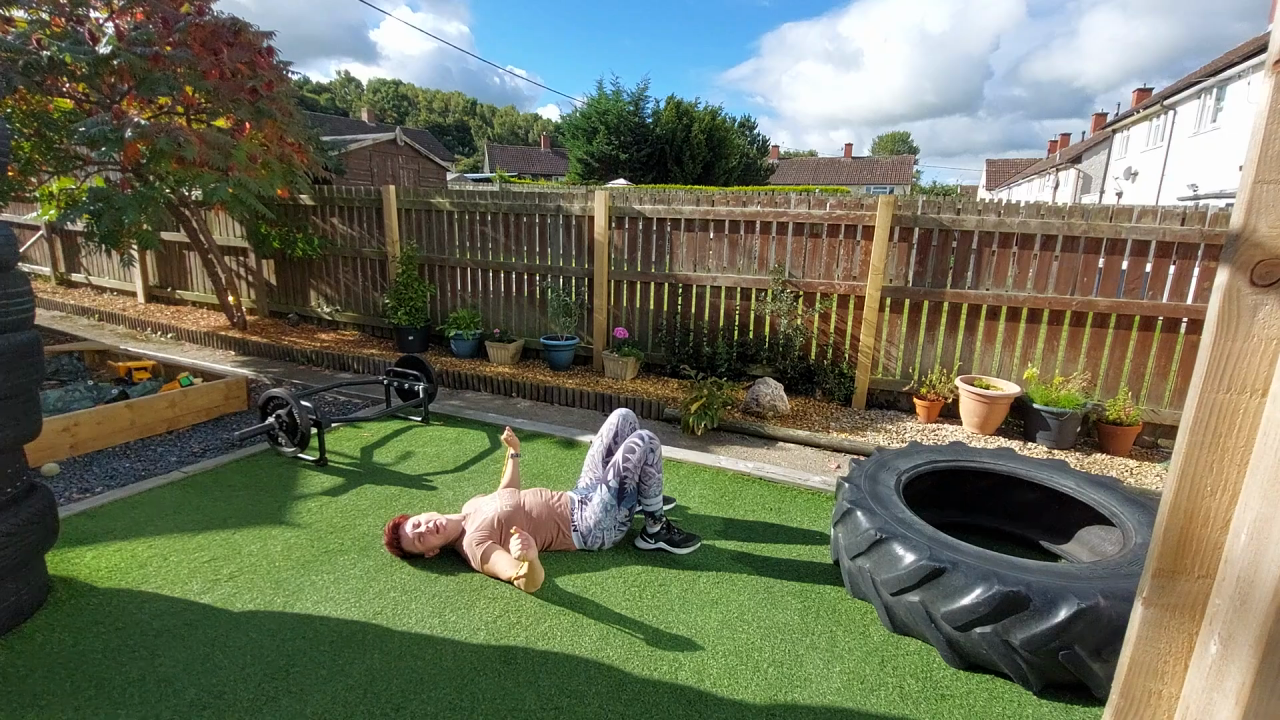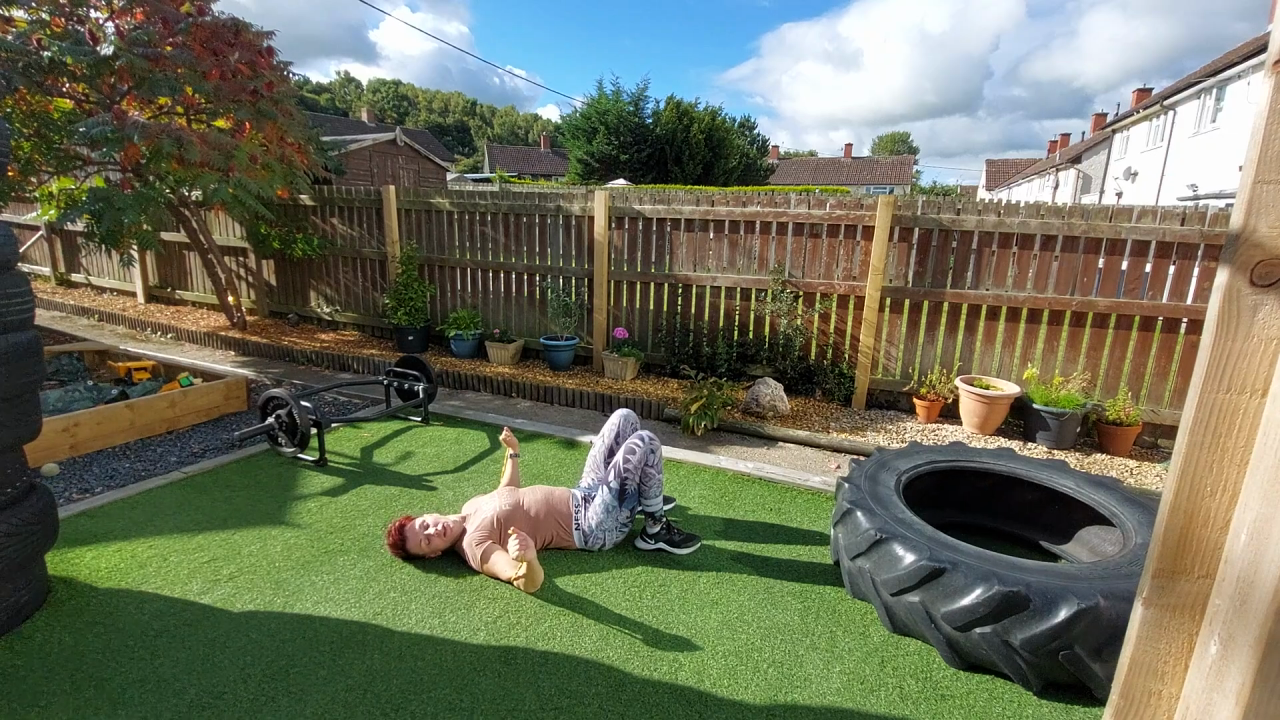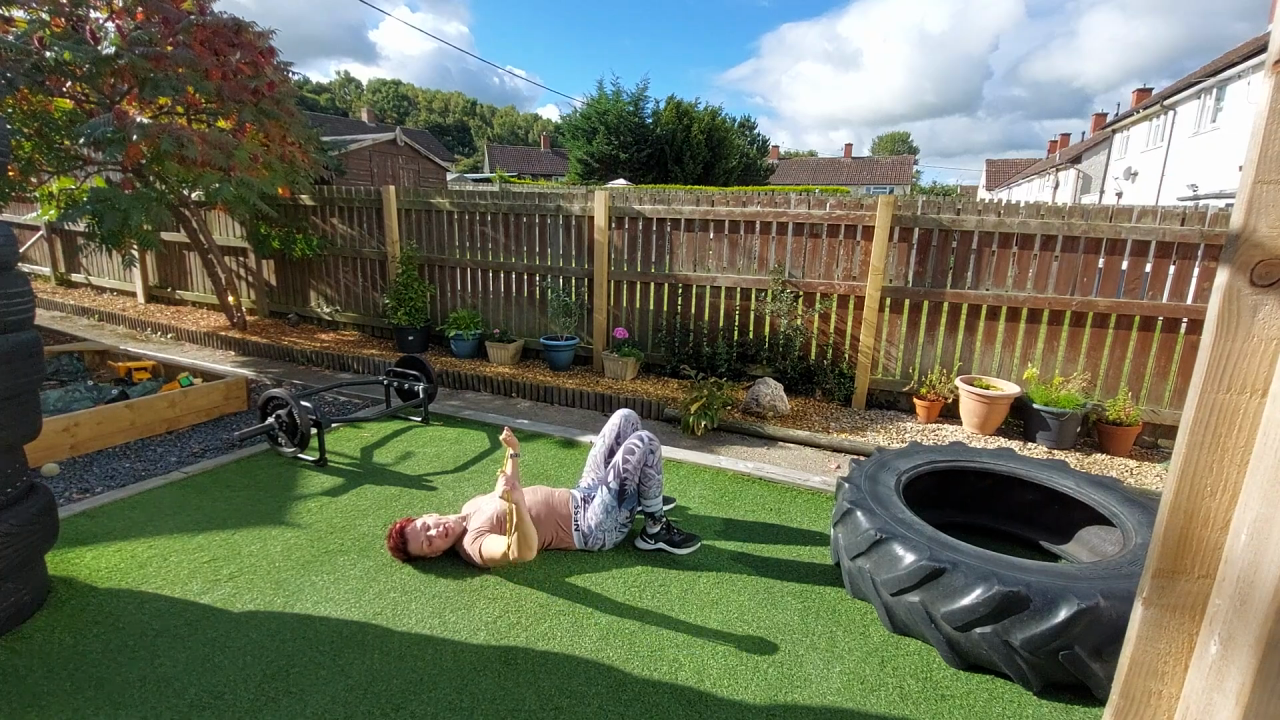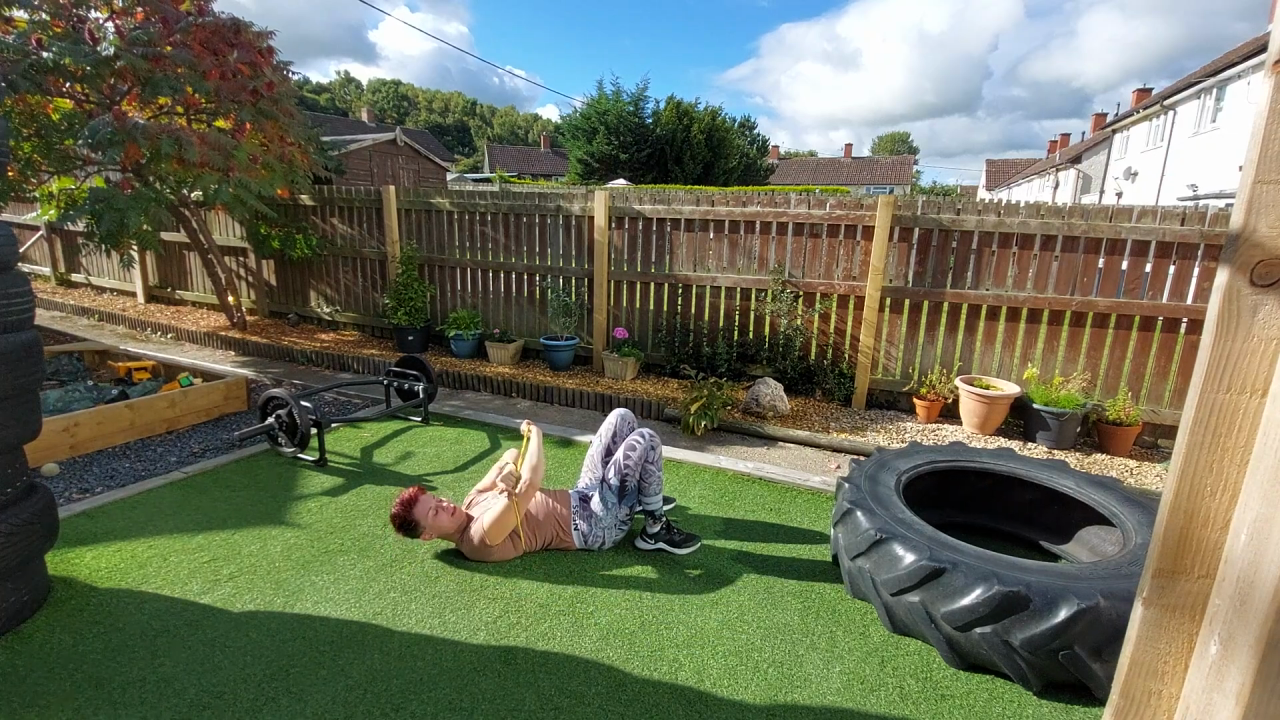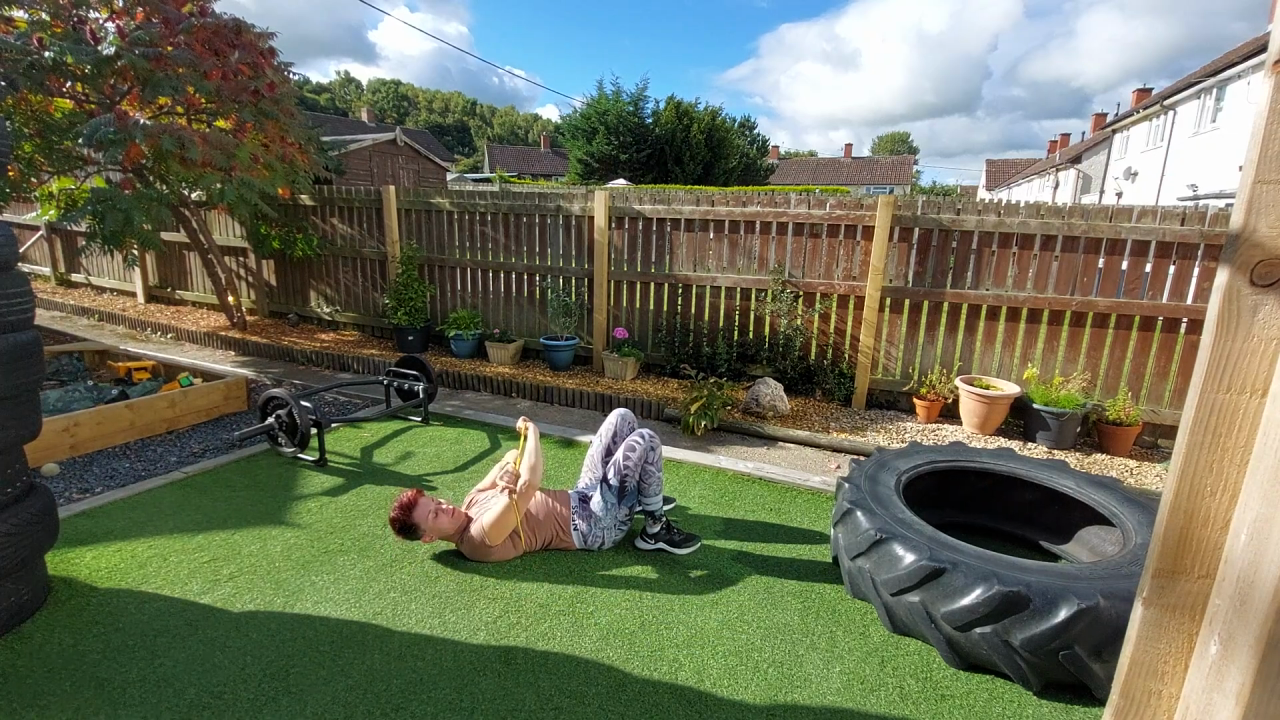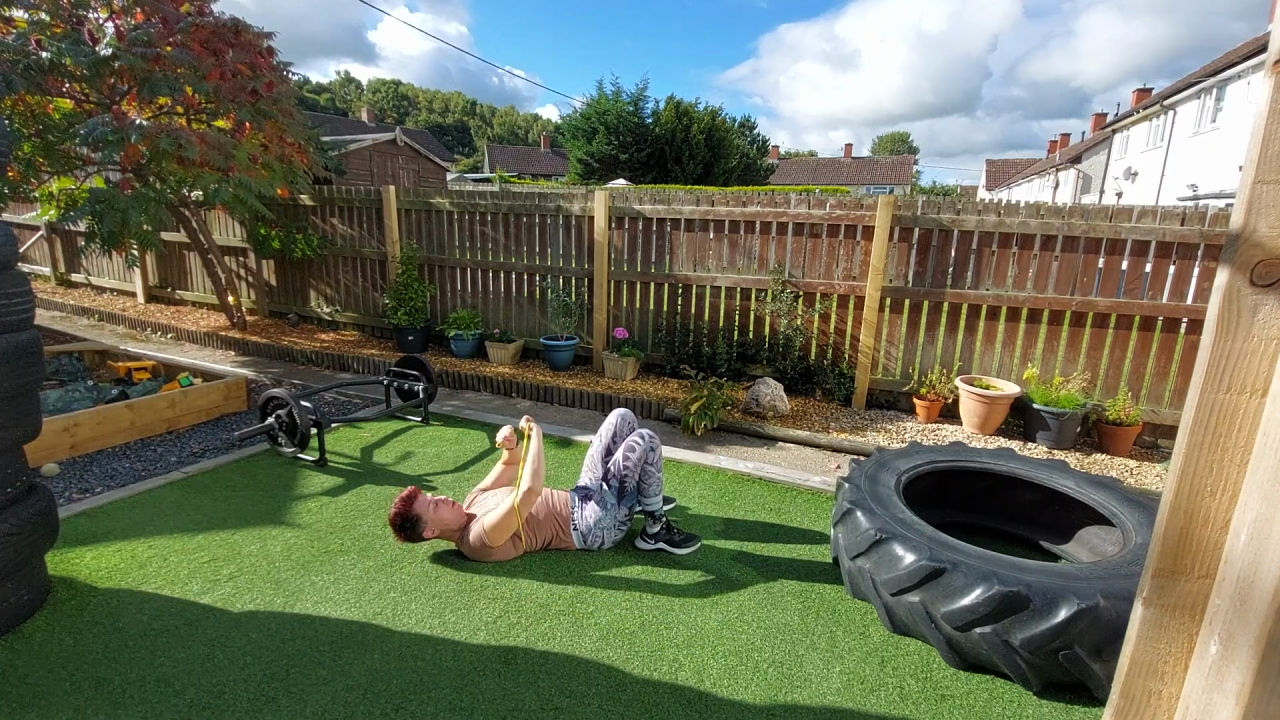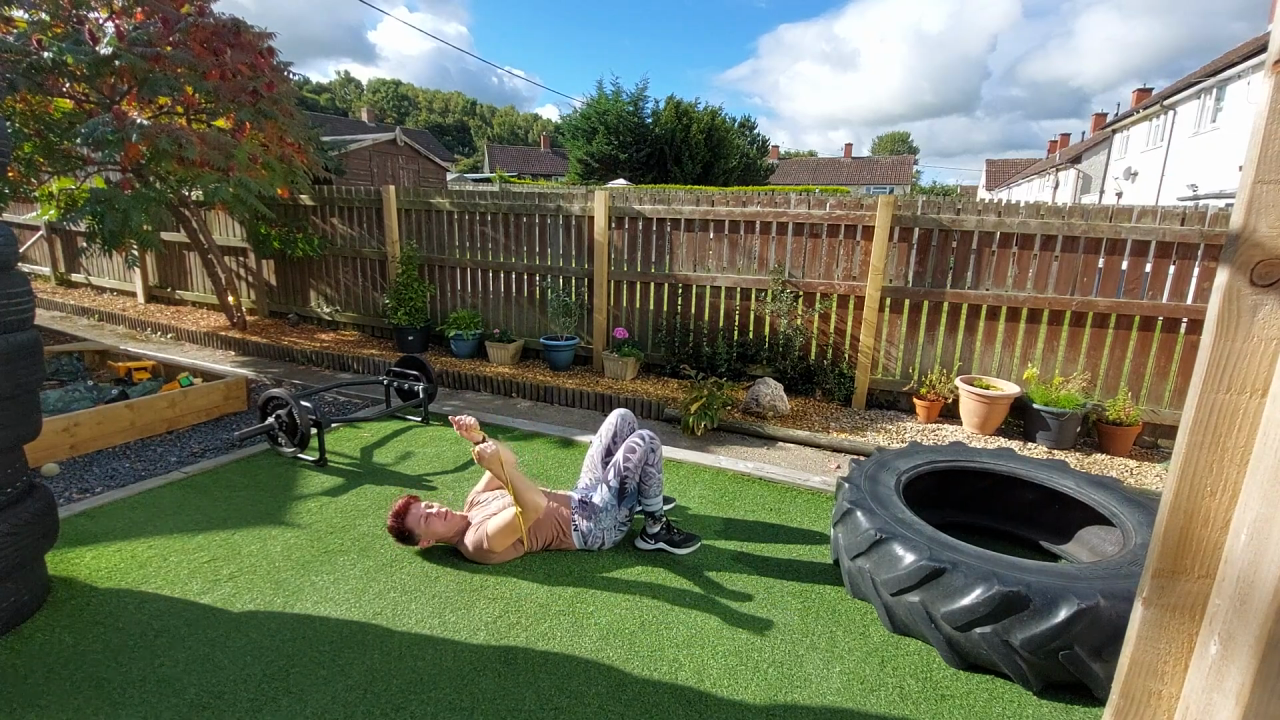
dt=0.7s
person 1, frame 1
left shoulder: (471, 507)
right shoulder: (475, 546)
right elbow: (530, 583)
left wrist: (514, 452)
right wrist: (530, 556)
left hip: (579, 499)
right hip: (594, 525)
left knee: (623, 417)
right knee: (644, 441)
left ankle: (644, 497)
right ankle: (656, 529)
person 1, frame 2
left shoulder: (470, 506)
right shoulder: (475, 546)
right elbow: (530, 583)
left wrist: (512, 452)
right wrist: (529, 557)
left hip: (583, 497)
right hip: (595, 525)
left knee: (624, 417)
right knee: (645, 442)
left ankle: (645, 497)
right ankle: (656, 530)
person 1, frame 3
left shoulder: (470, 508)
right shoulder: (474, 544)
right elbow: (525, 552)
left wrist: (513, 452)
right wrist: (516, 505)
left hip: (582, 498)
right hip: (595, 525)
left knee: (625, 417)
right knee: (644, 442)
left ankle: (645, 496)
right ankle: (656, 531)
person 1, frame 4
left shoulder: (472, 503)
right shoulder: (480, 539)
left elbow: (511, 458)
right elbow: (529, 485)
left wrist: (505, 472)
right wrist: (535, 435)
left hip: (580, 499)
right hip: (596, 525)
left knee: (622, 417)
right knee: (645, 439)
left ankle: (644, 496)
right ankle: (655, 531)
person 1, frame 5
left shoulder: (472, 502)
right shoulder: (479, 540)
left elbow: (513, 459)
right elbow: (529, 485)
left wrist: (505, 471)
right wrist: (532, 432)
left hip: (580, 499)
right hip: (594, 527)
left knee: (622, 417)
right knee: (645, 440)
left ankle: (644, 497)
right ankle: (656, 530)
person 1, frame 6
left shoulder: (473, 503)
right shoulder: (478, 540)
left elbow: (509, 466)
right elbow: (530, 491)
left wrist: (510, 443)
right wrist: (534, 433)
left hip: (581, 500)
right hip: (593, 526)
left knee: (622, 417)
right knee: (645, 441)
left ankle: (645, 498)
right ankle: (656, 530)
person 1, frame 7
left shoulder: (473, 503)
right shoulder: (478, 542)
left elbow: (508, 462)
right elbow: (533, 507)
left wrist: (478, 438)
right wrist: (495, 465)
left hip: (581, 500)
right hip: (595, 526)
left knee: (622, 417)
right knee: (645, 441)
left ankle: (644, 496)
right ankle: (656, 530)
